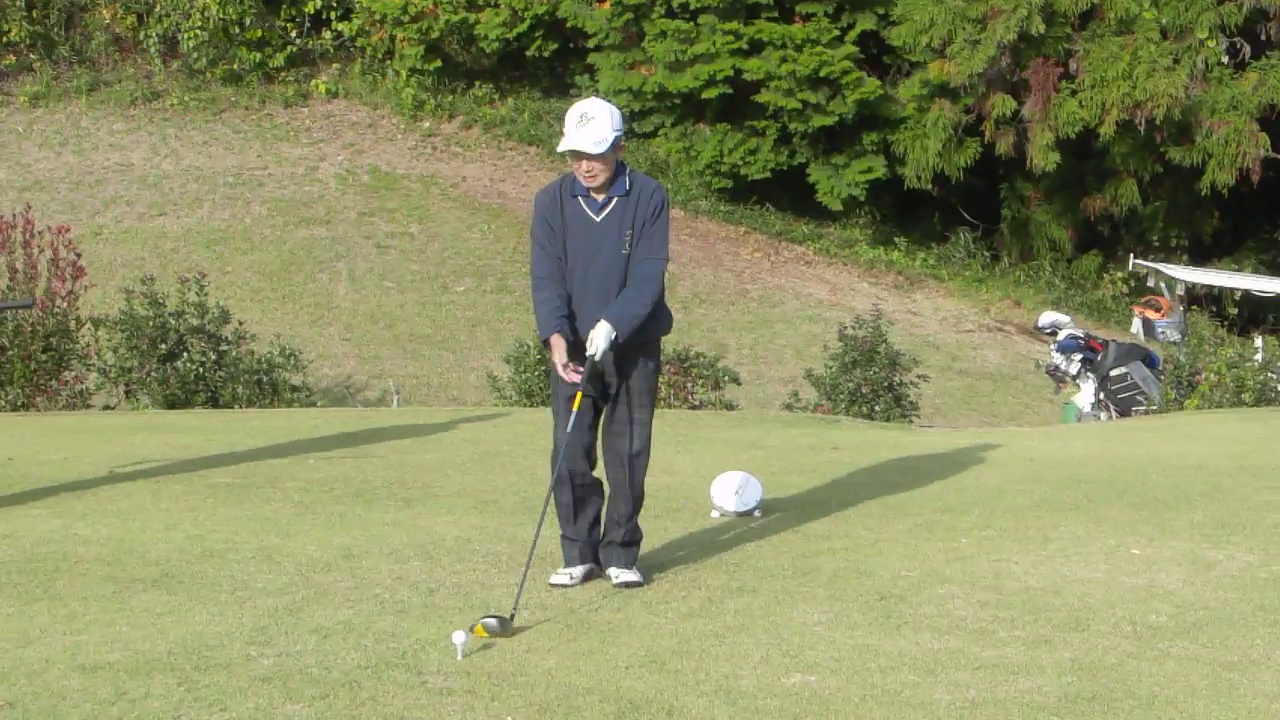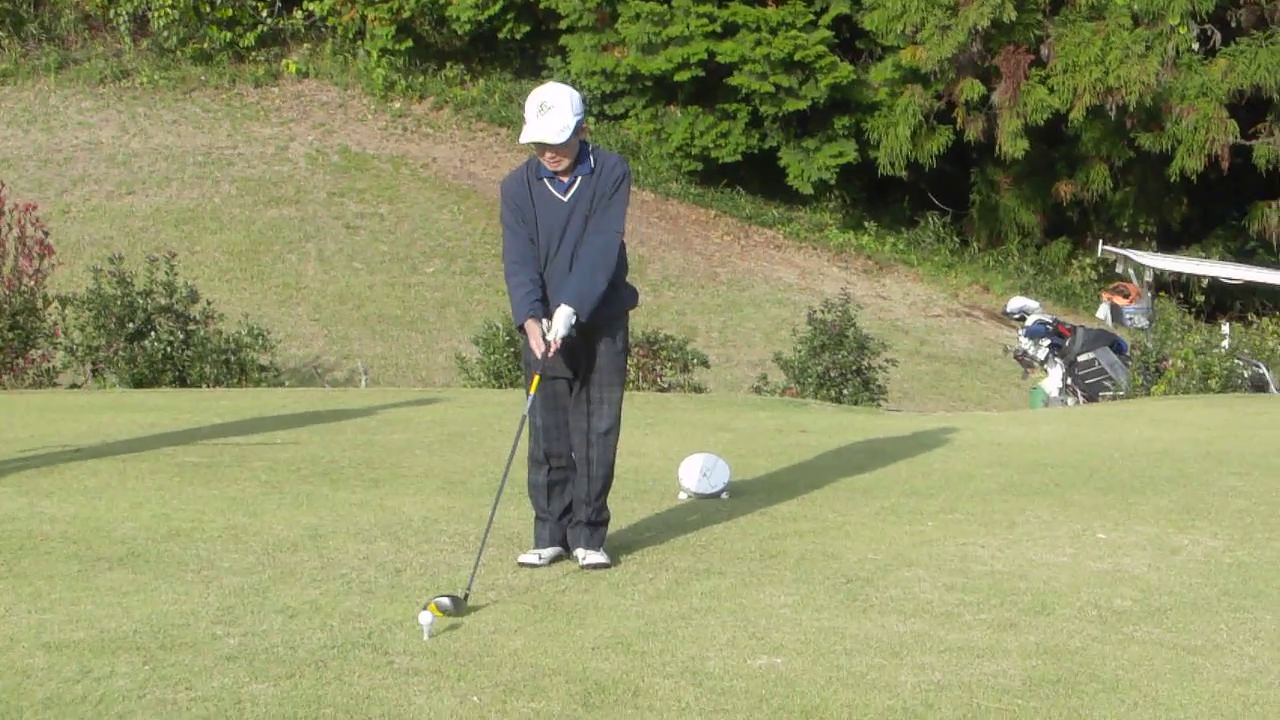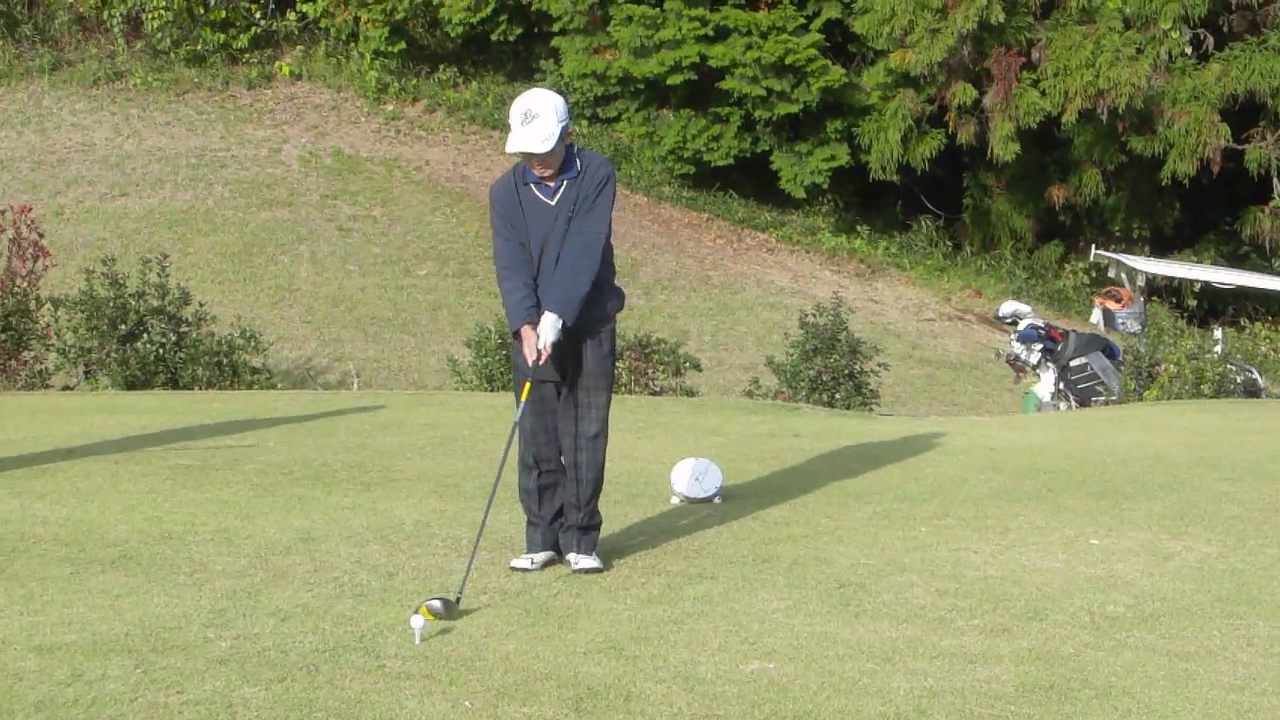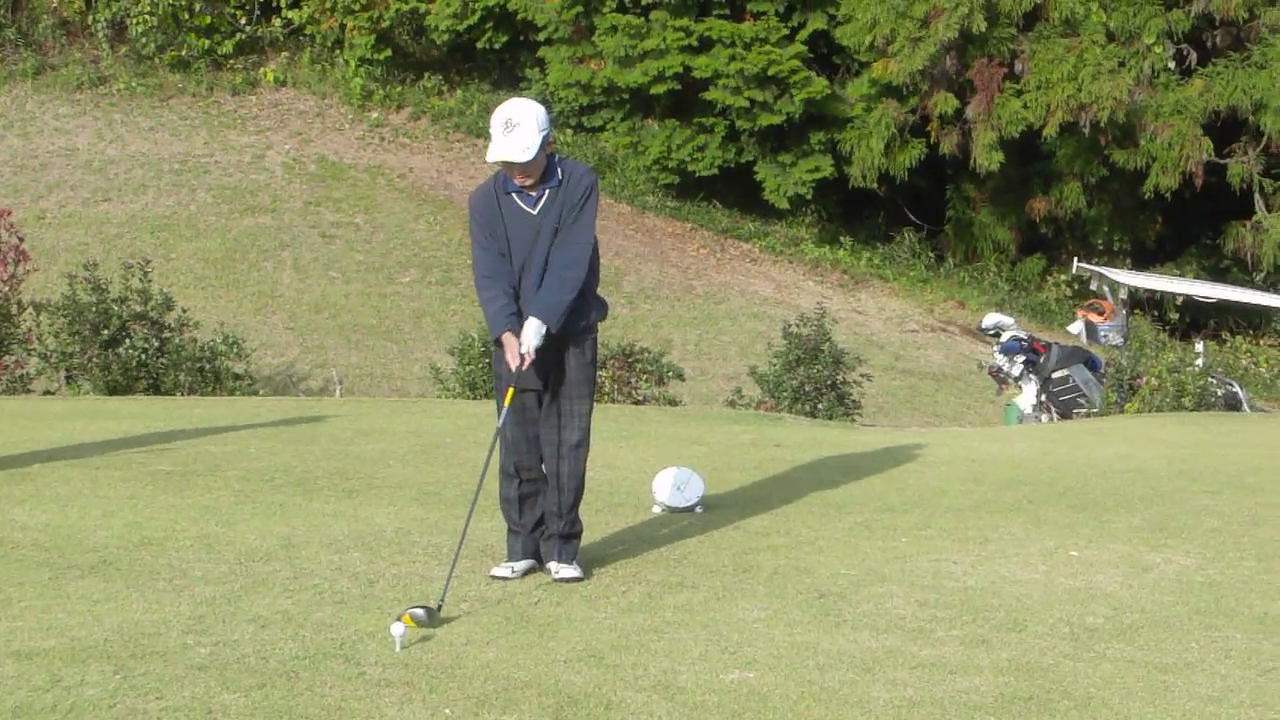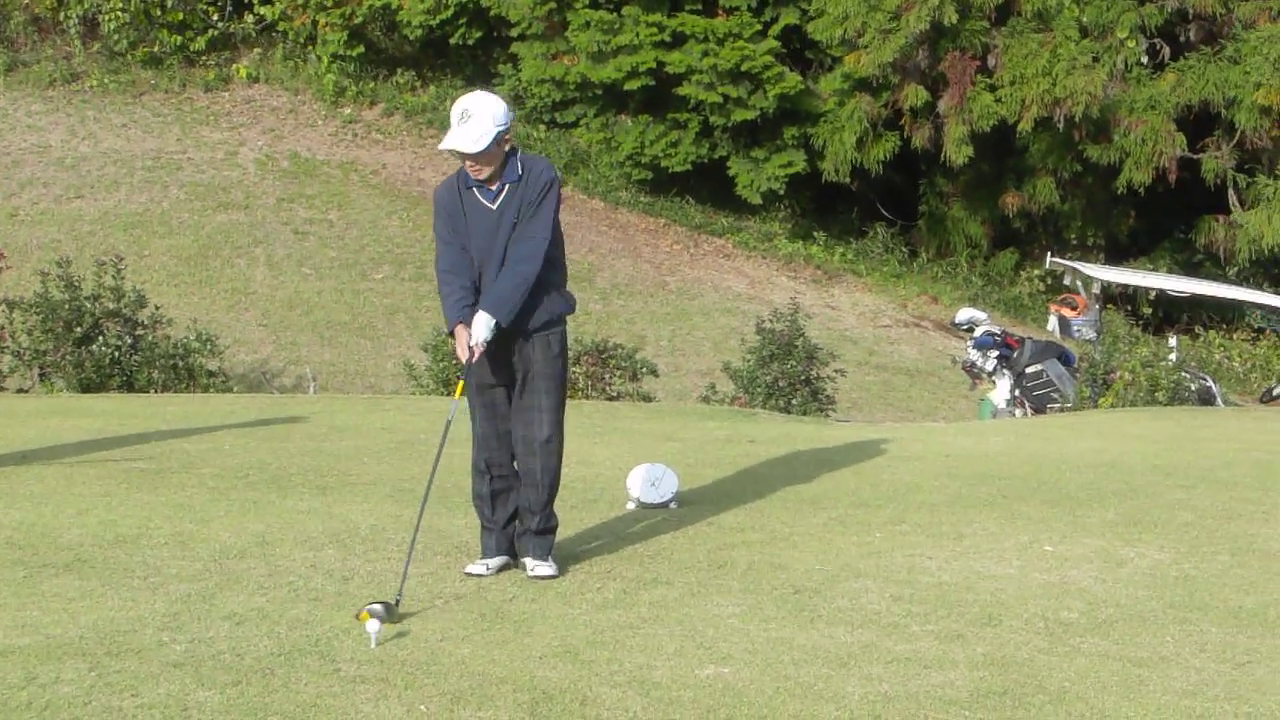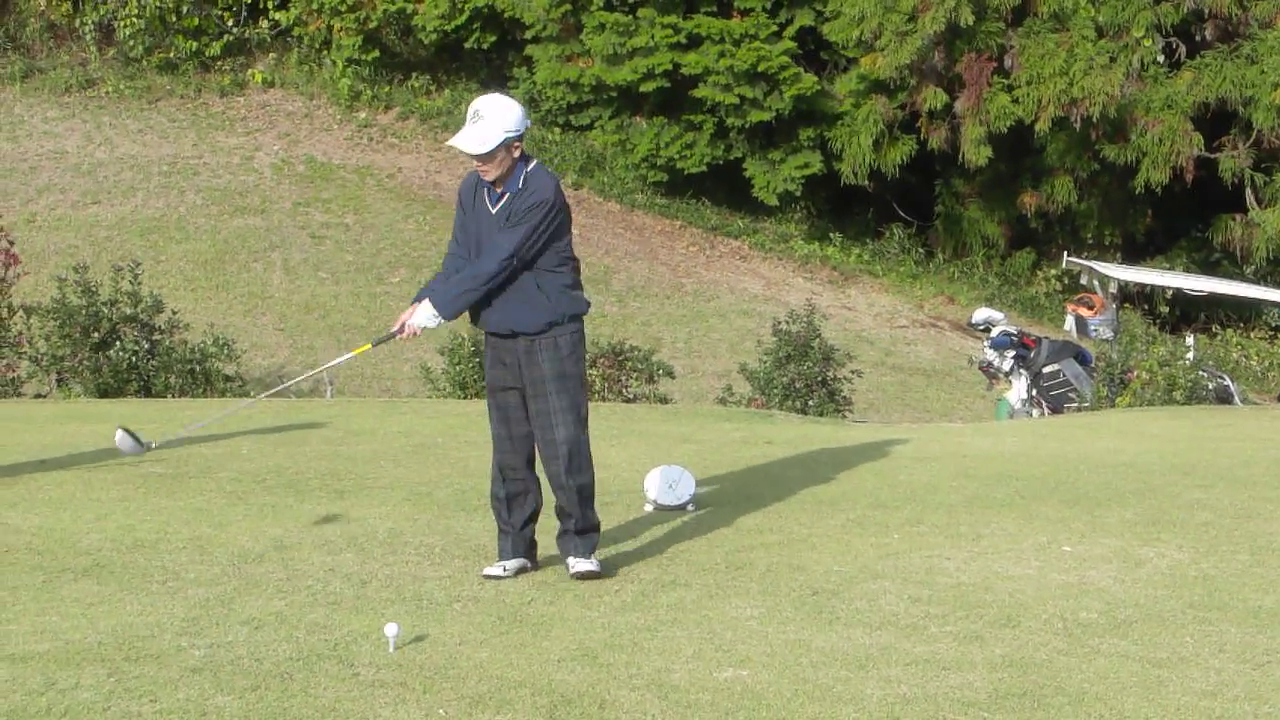
dt=0.4s
person 1, frame 1
left shoulder: (648, 197)
right shoulder: (551, 200)
left elbow: (649, 273)
right elbow: (546, 275)
left wrist: (612, 325)
right wrist: (555, 335)
left hip: (633, 344)
right hip: (574, 346)
left knee: (628, 454)
right knee: (572, 454)
left ankle: (621, 553)
right ankle: (580, 552)
person 1, frame 2
left shoulder: (612, 172)
right shoulder: (517, 185)
left elbow: (602, 248)
right elbow: (519, 260)
left wrist: (571, 309)
right wrist: (530, 320)
left hip: (602, 324)
right hip: (543, 327)
left knee: (596, 433)
right knee: (548, 436)
left ankle: (588, 535)
right ankle: (550, 534)
person 1, frame 3
left shoulder: (597, 174)
right shoulder: (506, 190)
left elbow: (584, 252)
right elbow: (511, 265)
left wrist: (556, 317)
right wrist: (525, 326)
left hip: (589, 327)
right hip: (534, 331)
left knee: (585, 437)
right knee: (537, 439)
left ankle: (580, 538)
right ankle: (542, 537)
person 1, frame 4
left shoulder: (579, 183)
right shoulder: (485, 199)
left elbow: (571, 262)
right elbow: (490, 274)
left wrist: (540, 323)
right wrist: (507, 332)
left hip: (572, 335)
right hip: (514, 338)
left knee: (567, 446)
right knee: (518, 448)
left ankle: (560, 547)
right ankle: (523, 546)
person 1, frame 5
left shoulder: (540, 179)
right shoulder: (449, 194)
left elbow: (527, 259)
right elbow: (452, 267)
left wrist: (489, 317)
right wrist: (461, 324)
left hip: (539, 329)
right hip: (481, 334)
left knee: (539, 441)
right knee: (491, 445)
left ankle: (536, 544)
right ankle: (497, 543)
person 1, frame 6
left shoulder: (541, 192)
right shoulder: (471, 190)
left elbow: (495, 265)
right elbow: (459, 258)
left wrist: (432, 309)
right wrist: (422, 302)
left hip: (551, 334)
right hip: (499, 336)
left knee: (563, 440)
right knee: (510, 448)
left ankle: (579, 543)
right ankle: (516, 547)
